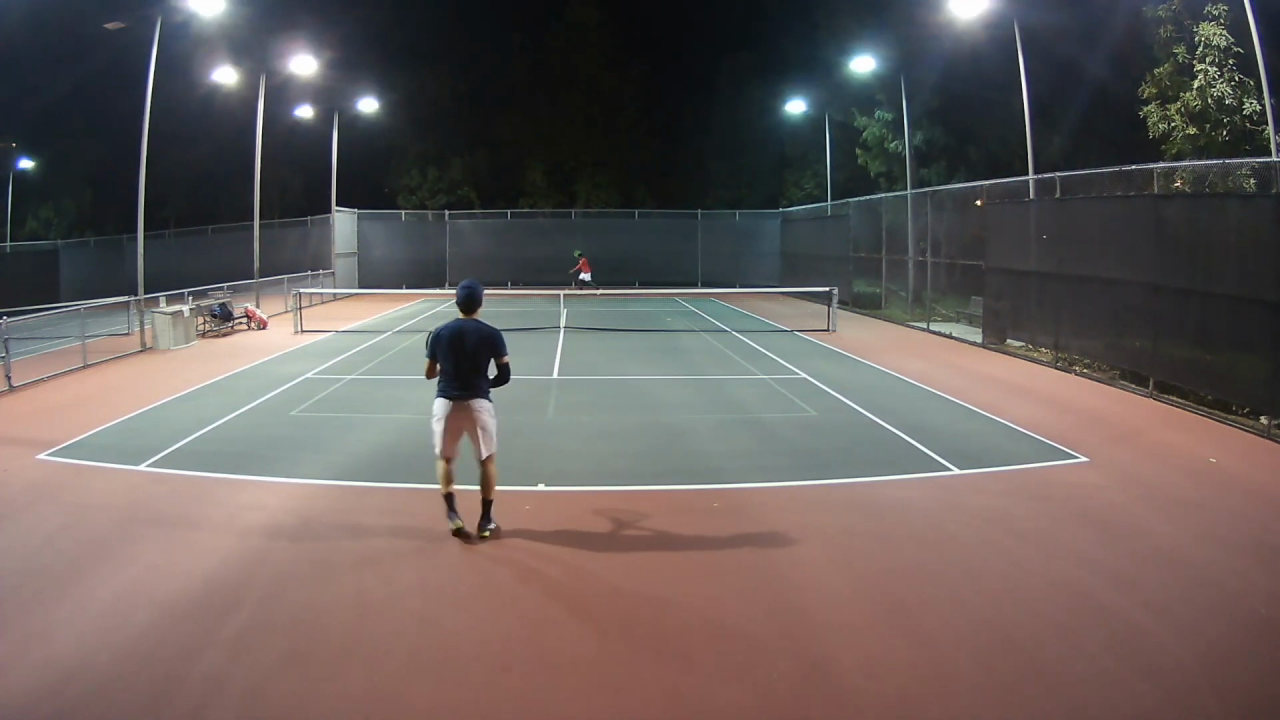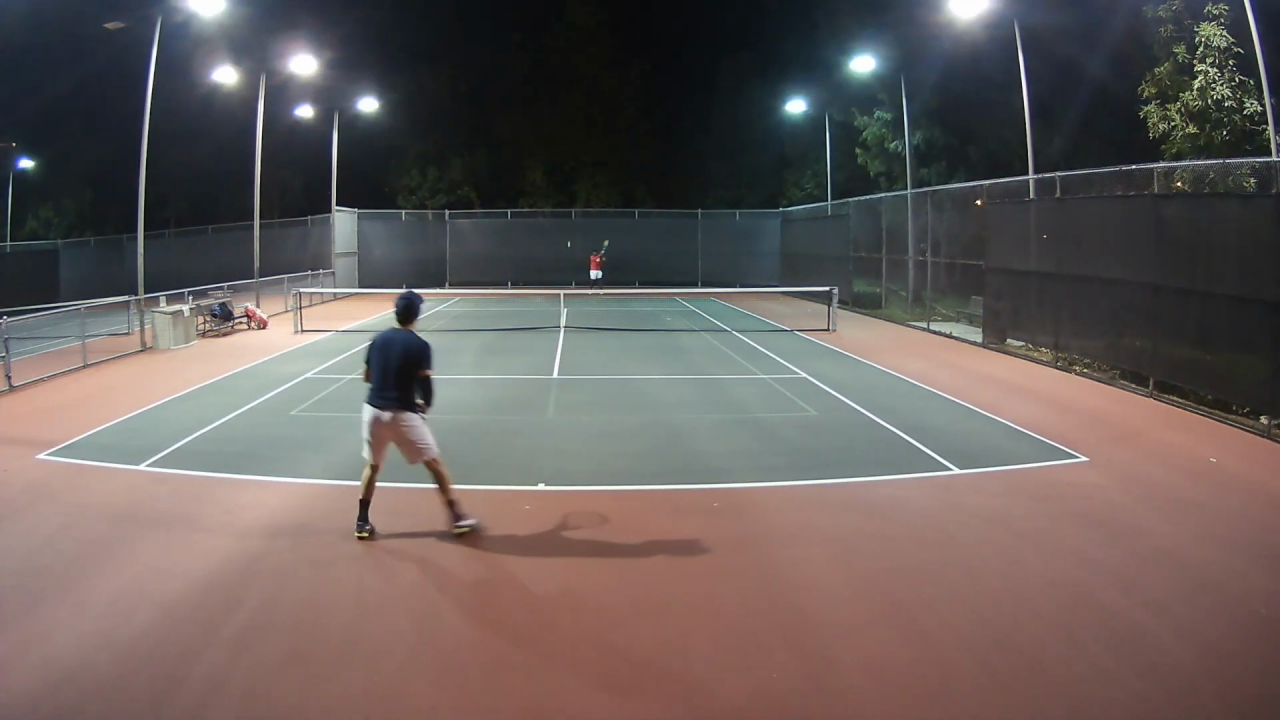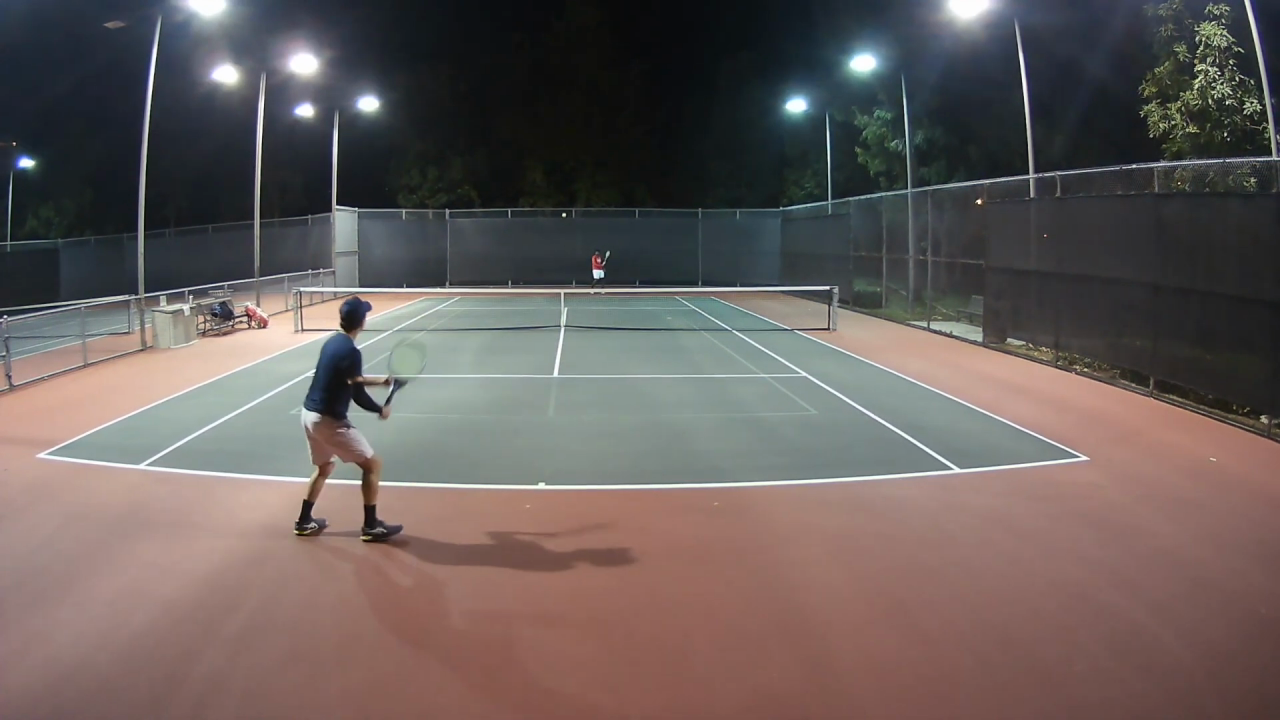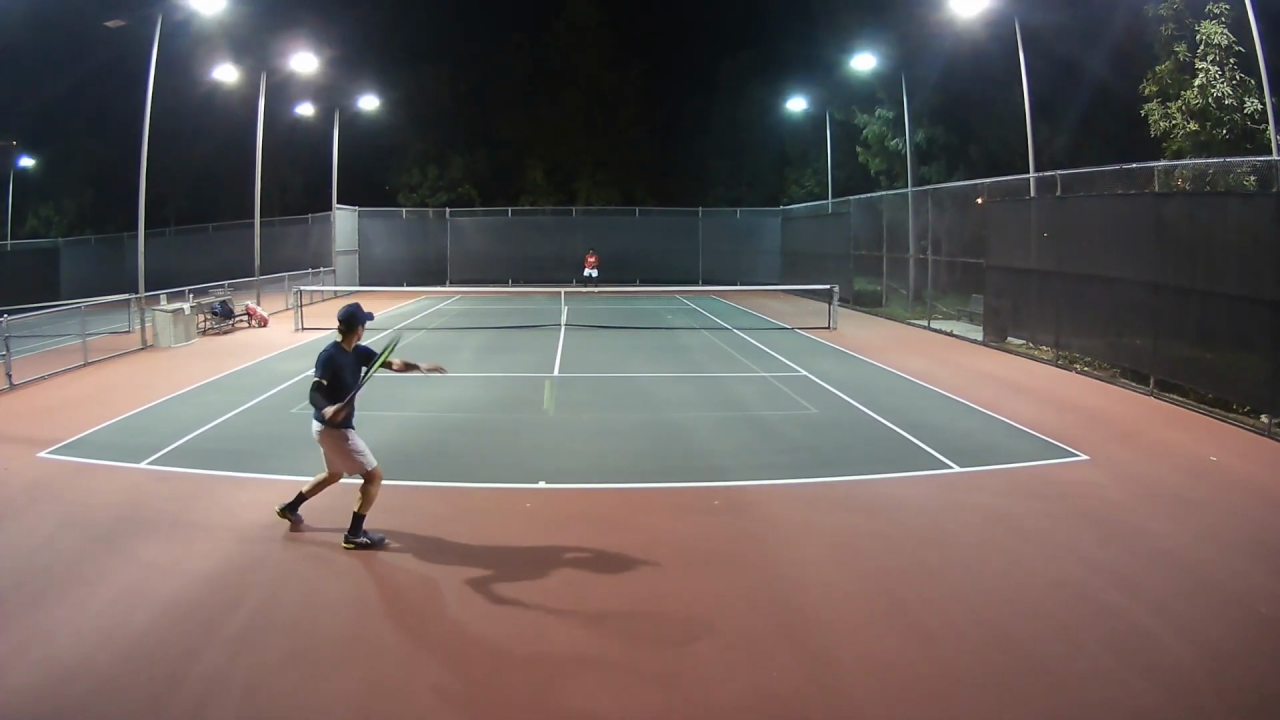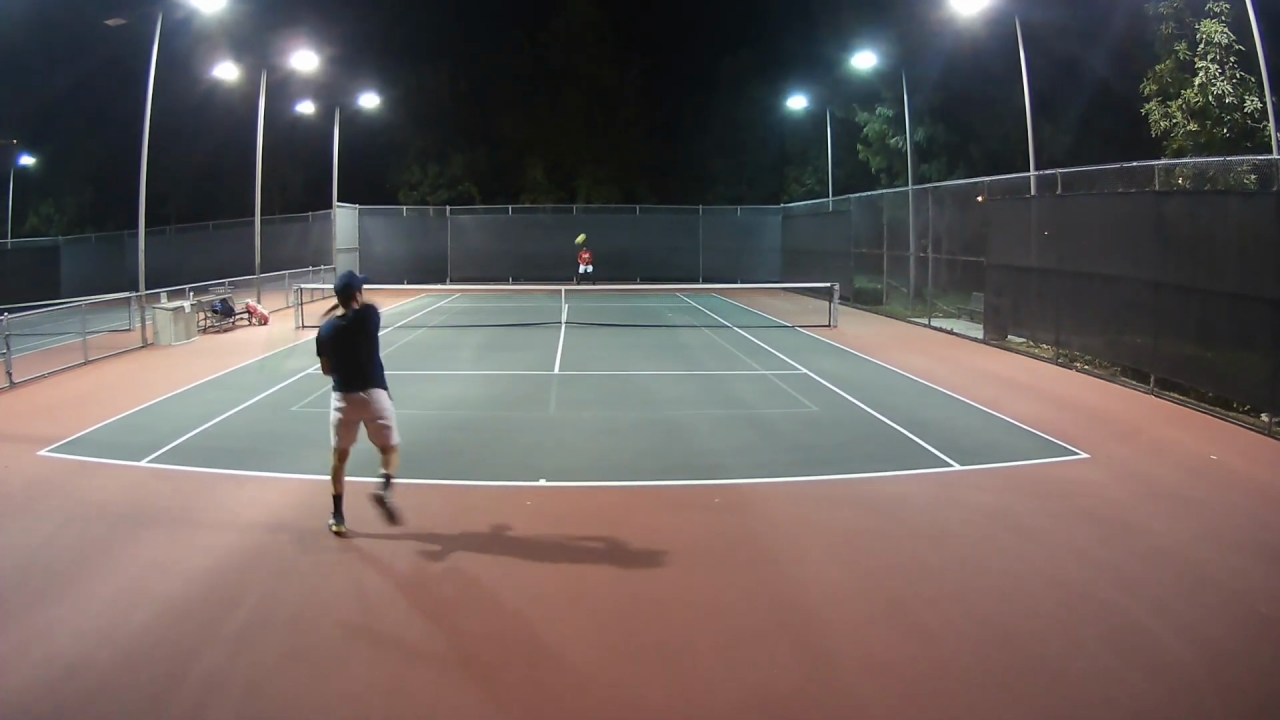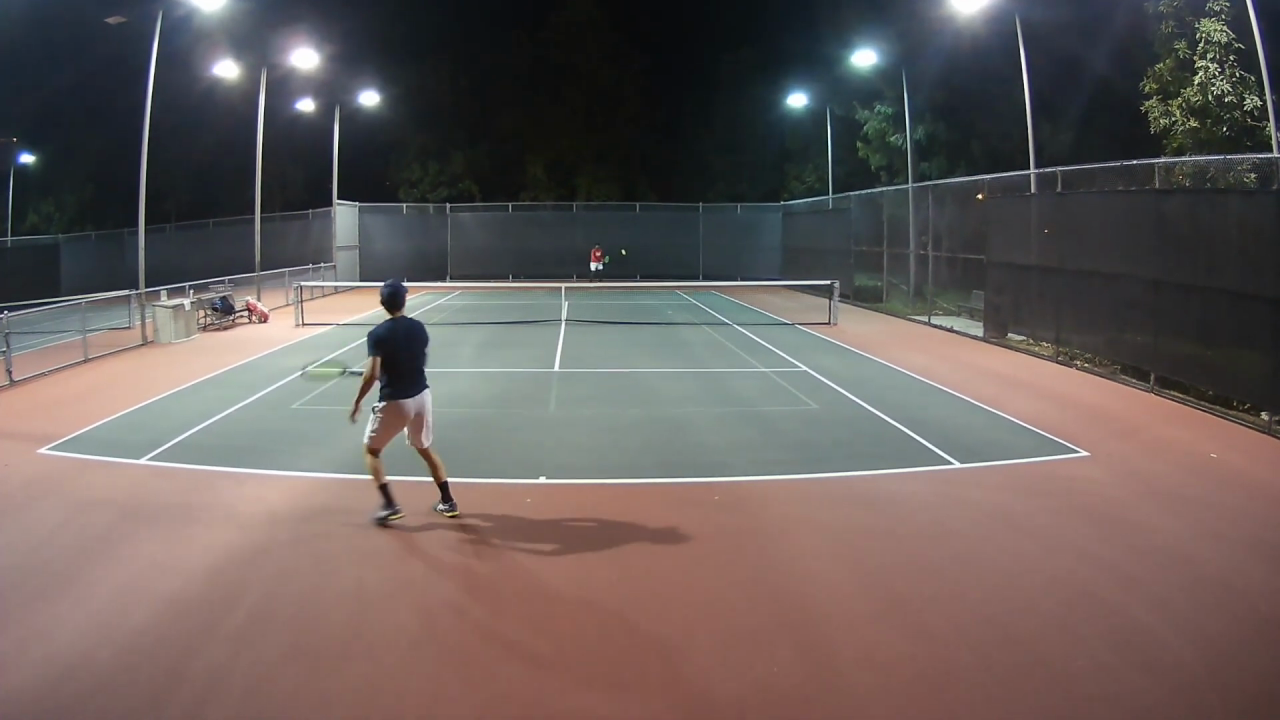
dt=0.5s
person 1, frame 1
left shoulder: (440, 333)
right shoulder: (492, 334)
left elbow: (430, 374)
right elbow: (505, 376)
left hip: (446, 402)
right hip: (478, 403)
left knee: (444, 459)
right knee: (487, 460)
left ankle: (452, 513)
right ankle: (486, 520)
person 1, frame 2
left shoulder: (378, 340)
right shoulder: (421, 346)
left elbow: (368, 377)
right elbow: (426, 387)
right wrist: (424, 406)
left hip: (373, 410)
right hip: (403, 415)
left knee: (373, 466)
right knee: (435, 464)
left ankle: (362, 522)
right ankle: (457, 517)
person 1, frame 3
left shoulder: (332, 342)
right shoulder: (350, 352)
right elbow: (357, 395)
left wrist: (380, 381)
right wrist: (380, 410)
left hip: (310, 414)
right hip: (329, 420)
left knee: (323, 467)
right knee: (371, 465)
left ankle: (304, 521)
right ankle: (371, 526)
person 1, frame 4
left shoulder: (359, 352)
right shoulder: (328, 356)
left elbow: (392, 364)
right elbow: (314, 392)
left wrist: (420, 367)
right wrist: (325, 410)
left hip: (337, 426)
right hip: (334, 429)
left knee: (334, 474)
right knee: (374, 476)
left ankle: (290, 507)
right ankle: (355, 534)
person 1, frame 5
left shoulder: (325, 330)
right shoulder: (368, 314)
left elbow: (326, 370)
right wrist: (337, 309)
left hip: (342, 398)
right hip: (374, 394)
left knee: (340, 456)
right knee: (390, 448)
left ankle: (338, 516)
right ankle: (384, 489)
person 1, frame 6
left shoulder: (377, 334)
right shoulder: (418, 328)
left elbow: (372, 374)
left wrist: (357, 403)
left hip: (393, 402)
right hip: (421, 397)
left knee: (372, 451)
right knee: (426, 450)
left ankle: (389, 505)
right ankle: (448, 502)
